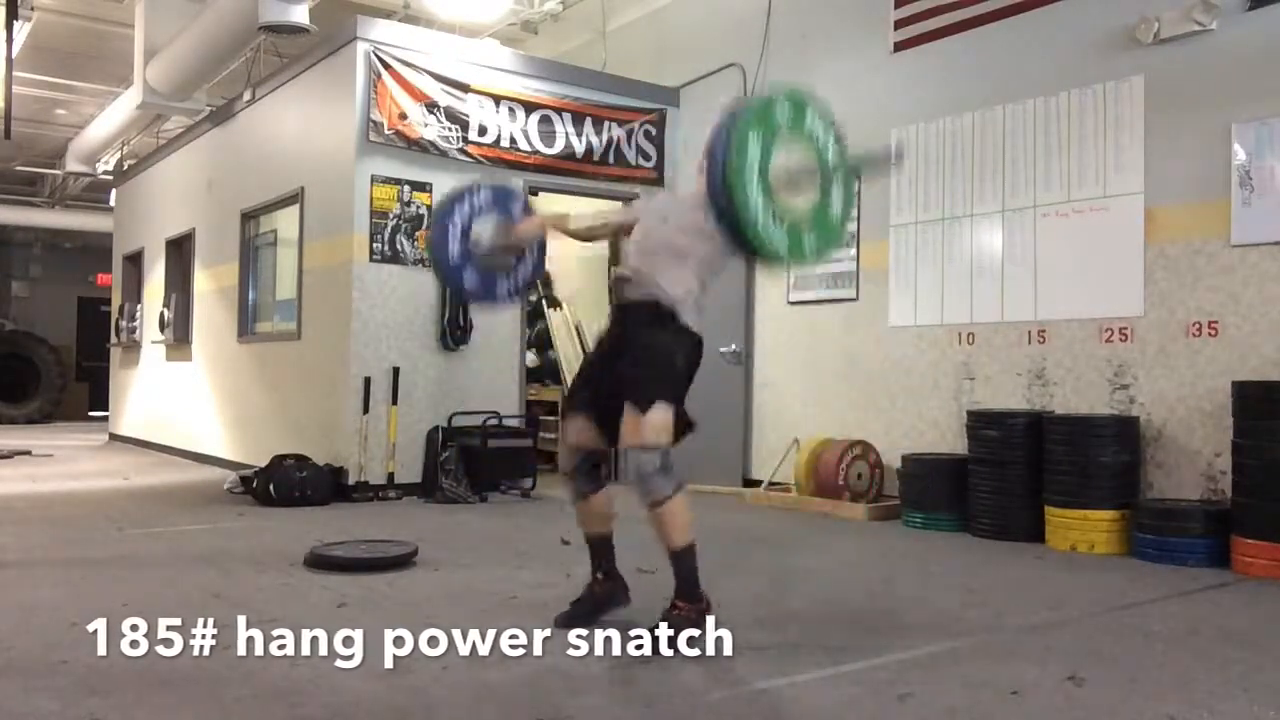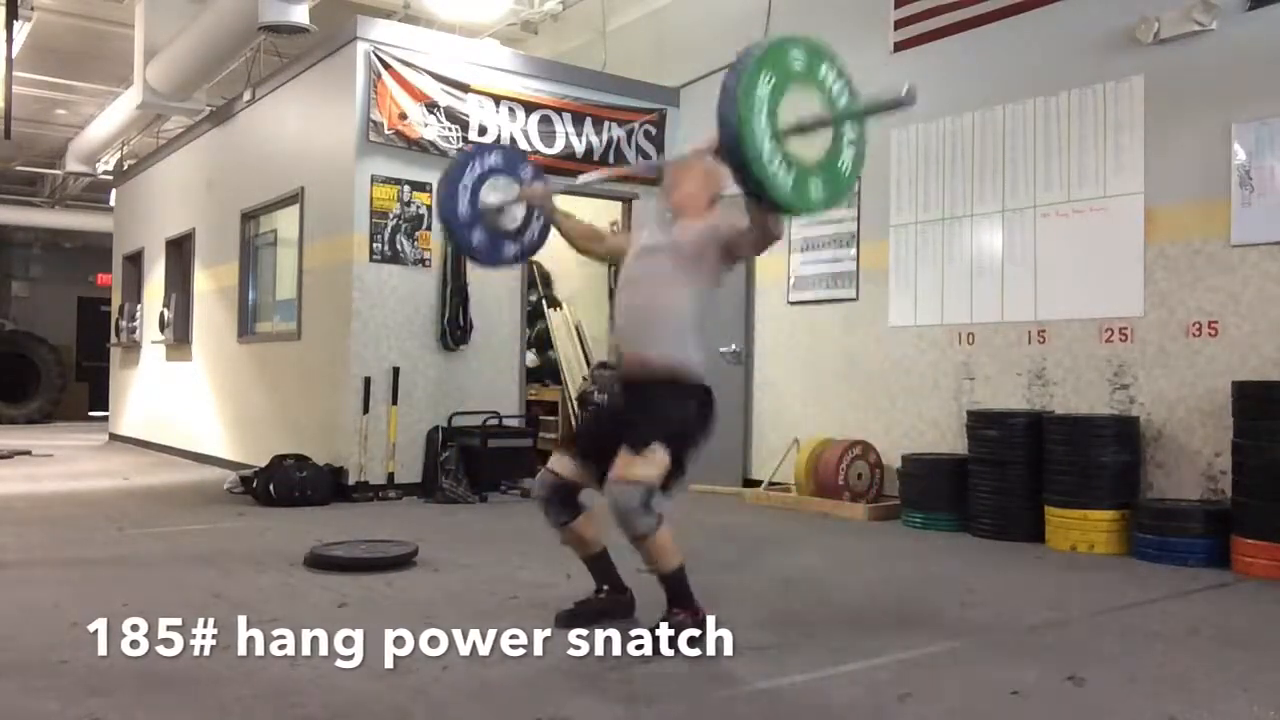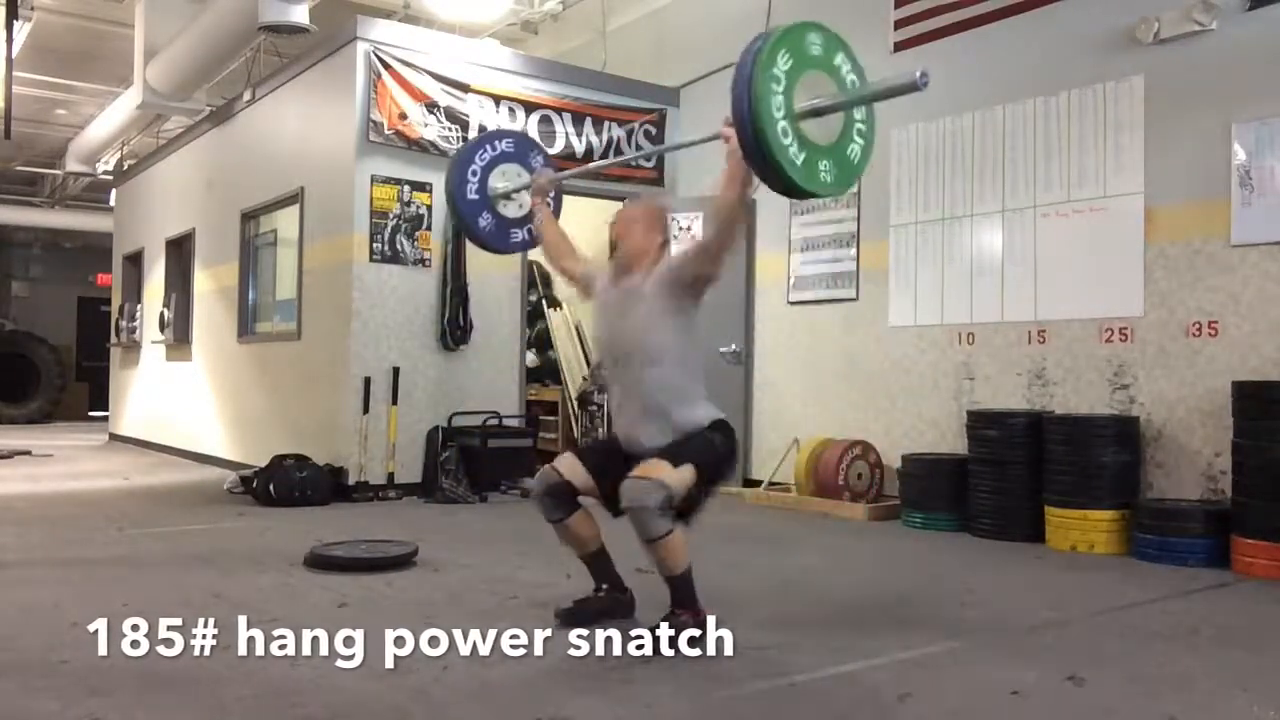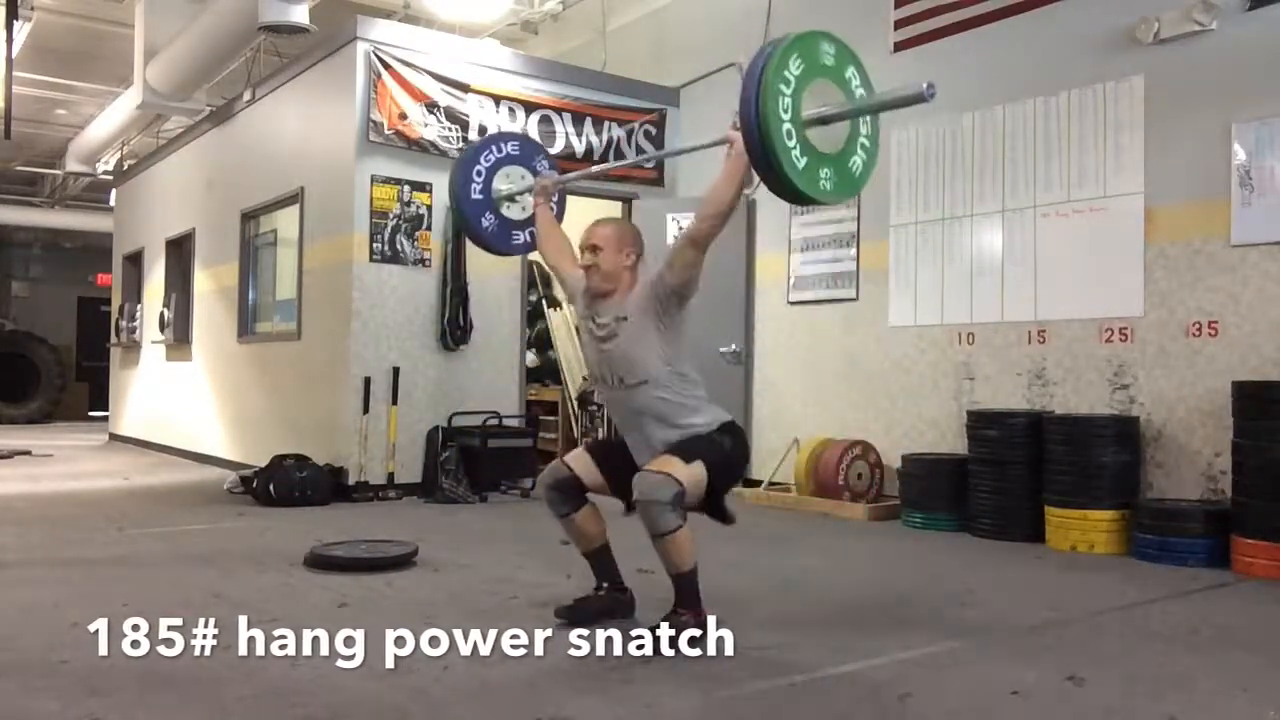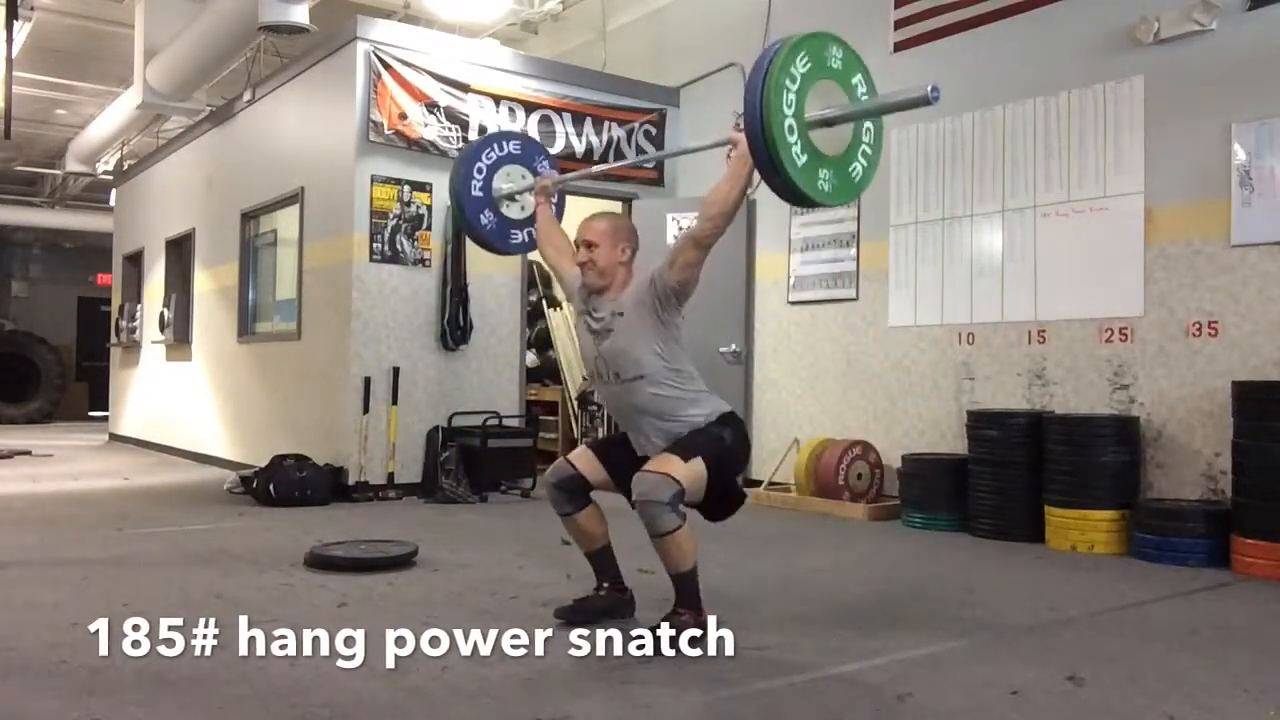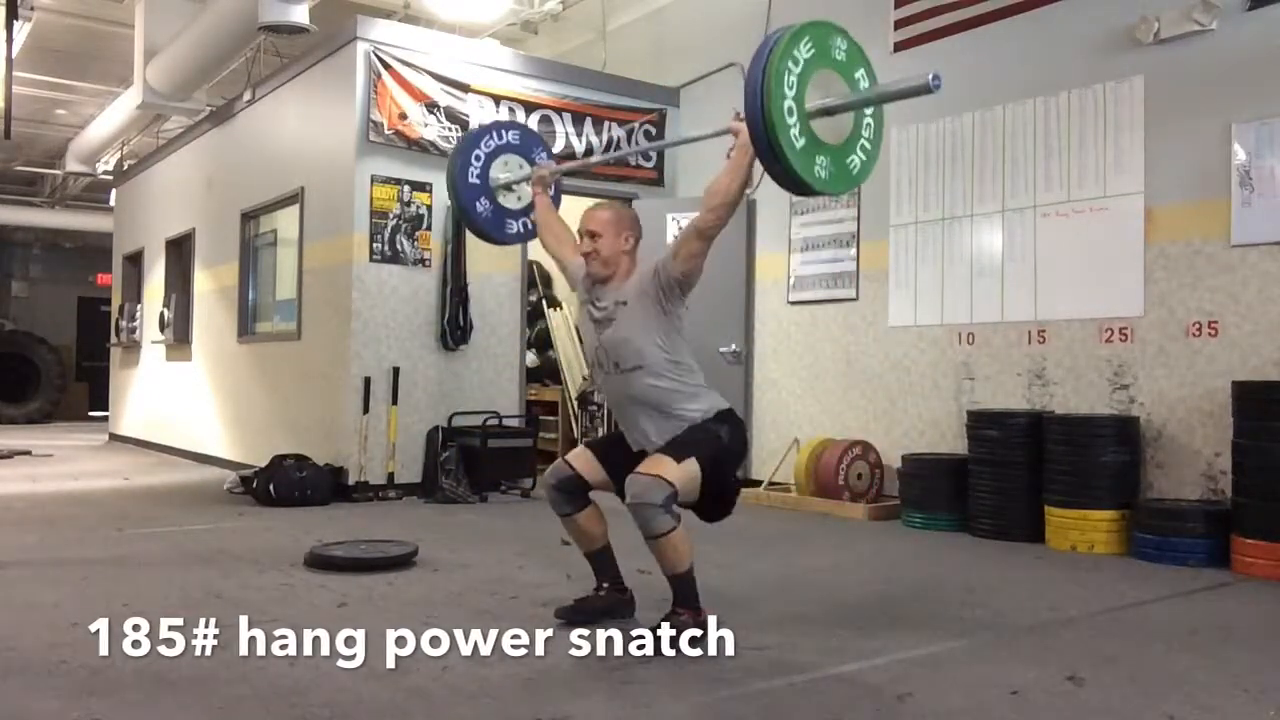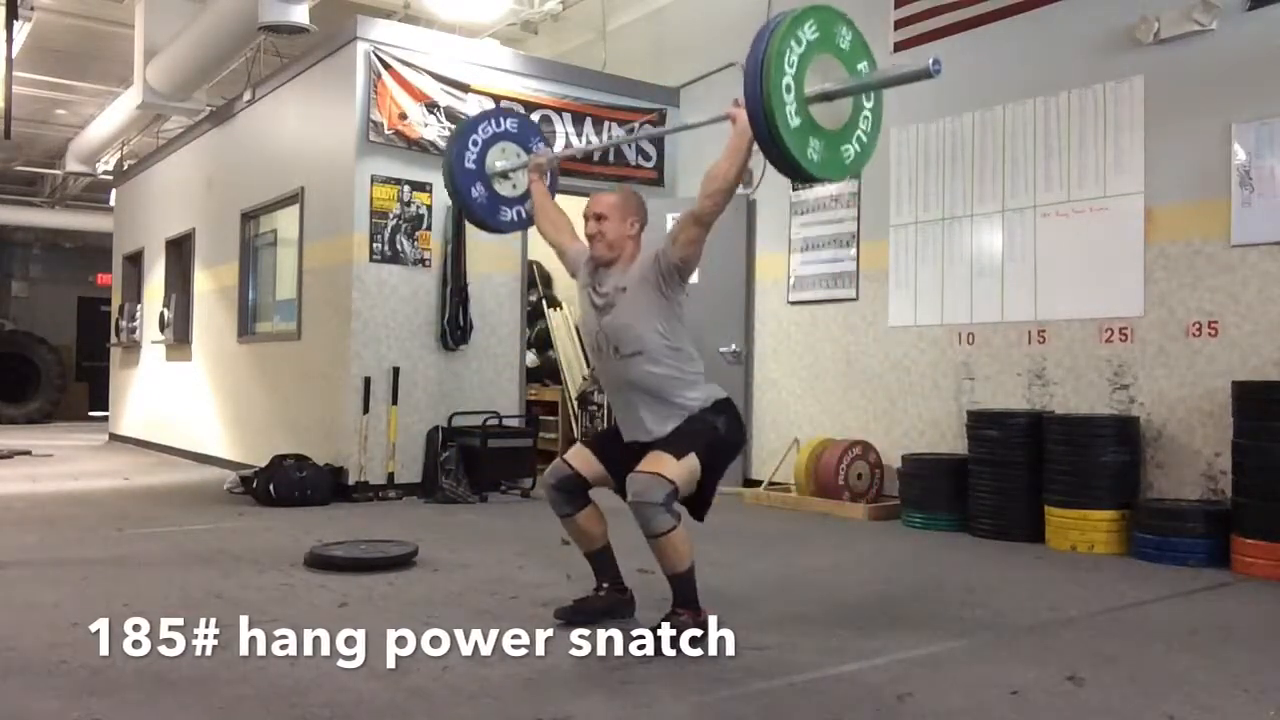
dt=0.1s
person 1, frame 1
right shoulder: (665, 201)
right elbow: (602, 225)
right wrist: (543, 223)
left hip: (662, 332)
right hip: (626, 325)
left knee: (646, 461)
right knee: (578, 455)
left ankle: (690, 605)
right ankle: (607, 581)
person 1, frame 2
left shoulder: (716, 231)
right shoulder: (651, 234)
left elbow: (763, 231)
right elbow: (594, 241)
right wrist: (547, 205)
left hip: (676, 389)
right hip: (626, 391)
left knee: (625, 496)
right knee: (552, 487)
left ankle: (686, 612)
right ankle: (611, 591)
person 1, frame 3
left shoulder: (672, 283)
right shoulder: (605, 284)
left elbow: (722, 235)
right elbow: (566, 257)
left wrist: (740, 158)
right wrist: (540, 199)
left hip: (698, 437)
right hip: (637, 438)
left knee: (642, 493)
right knee: (551, 484)
left ankle: (688, 612)
right ankle: (611, 590)
person 1, frame 4
left shoulder: (655, 299)
right shoulder: (585, 298)
left elbow: (702, 231)
right elbow: (555, 250)
left wrist: (742, 157)
right wrist: (541, 202)
left hip: (709, 439)
right hip: (642, 443)
left knee: (656, 488)
right knee: (558, 480)
left ankle: (691, 612)
right ankle: (613, 589)
person 1, frame 5
left shoulder: (654, 296)
right shoulder: (583, 293)
left elbow: (704, 231)
right elbow: (553, 248)
left wrist: (745, 159)
right wrist: (541, 201)
left hip: (709, 433)
right hip: (643, 438)
left knee: (654, 489)
right knee: (562, 479)
left ankle: (690, 612)
right ankle: (613, 589)
person 1, frame 6
left shoulder: (657, 287)
right shoulder: (586, 284)
left elbow: (710, 221)
right elbow: (555, 239)
left wrist: (745, 148)
right wrist: (540, 191)
left hip: (706, 428)
right hip: (641, 434)
left knee: (646, 491)
right knee: (562, 479)
left ankle: (690, 613)
right ankle: (613, 591)
person 1, frame 7
left shoulder: (658, 272)
right shoulder: (587, 270)
left elbow: (707, 206)
right elbow: (553, 227)
left wrist: (745, 133)
right wrist: (536, 178)
left hip: (702, 418)
right hip: (636, 427)
left knee: (647, 489)
right knee: (561, 479)
left ankle: (690, 613)
right ankle: (612, 590)
